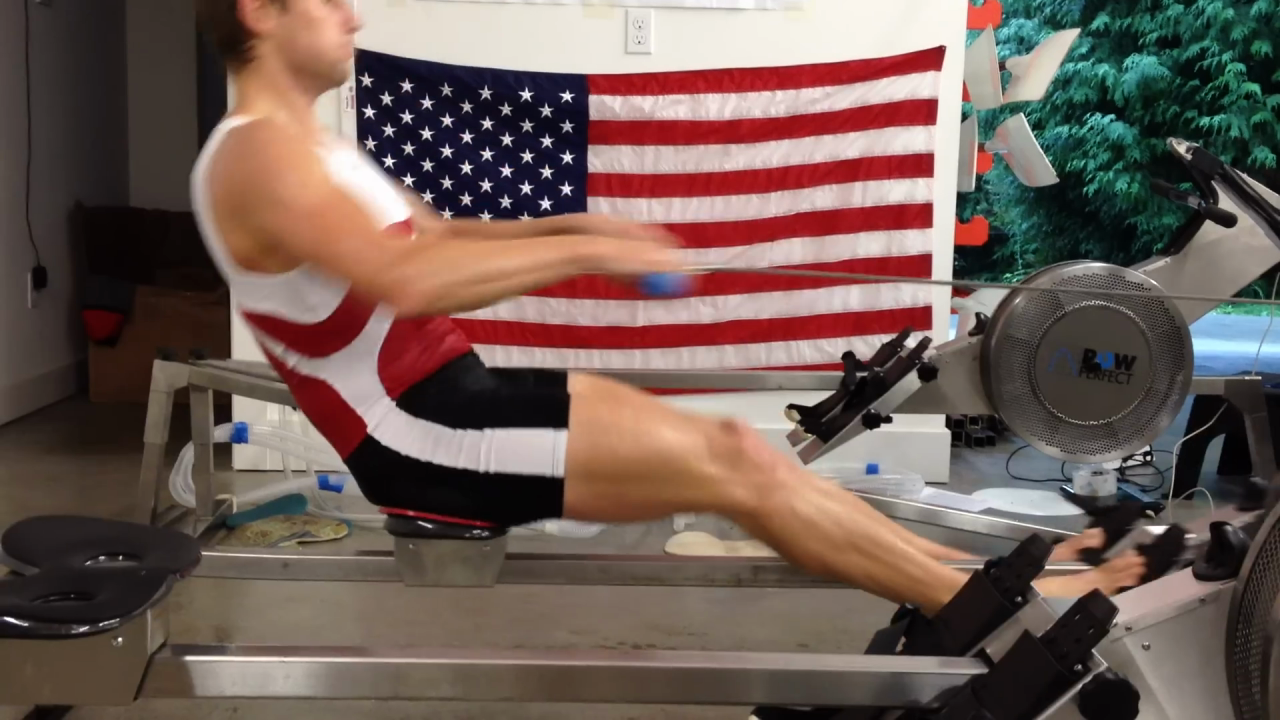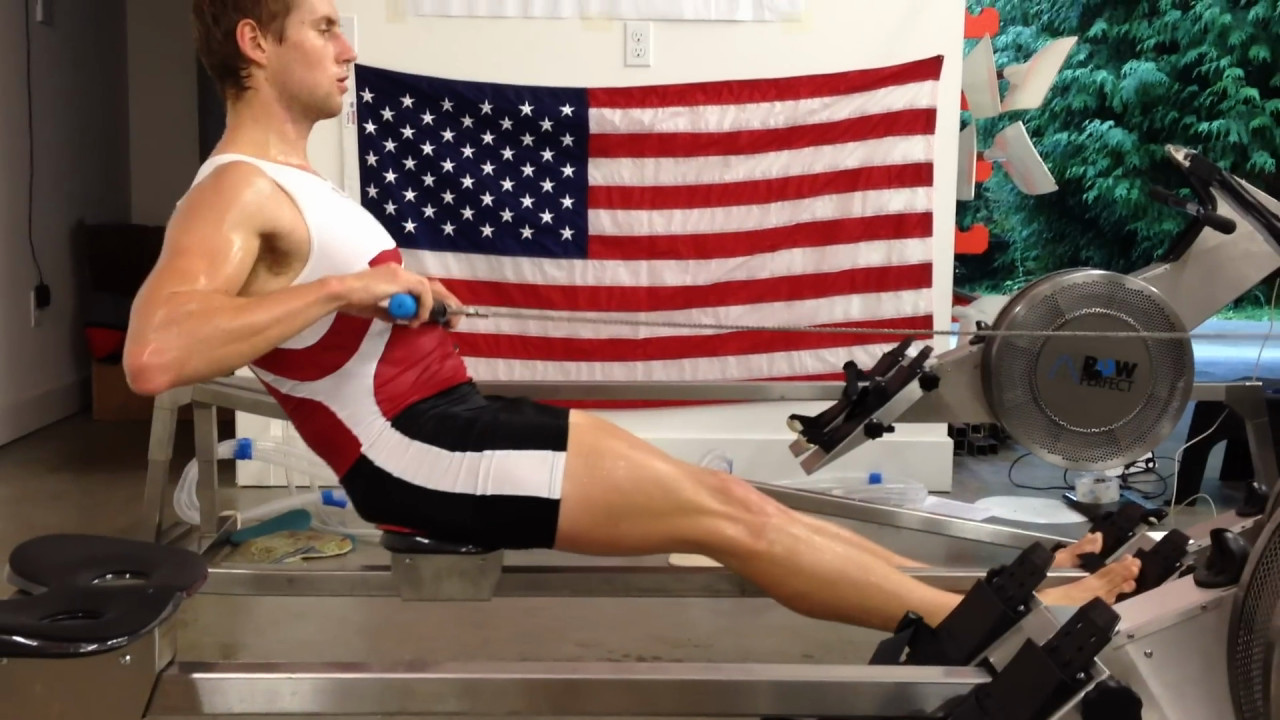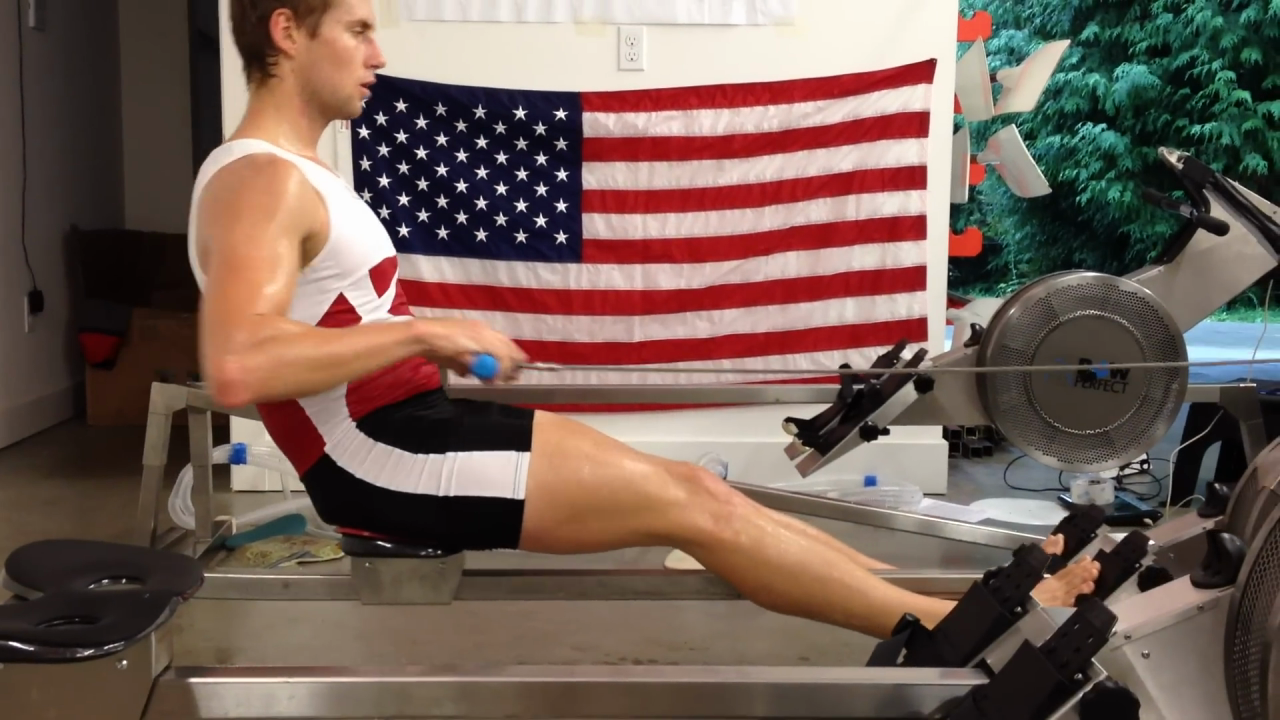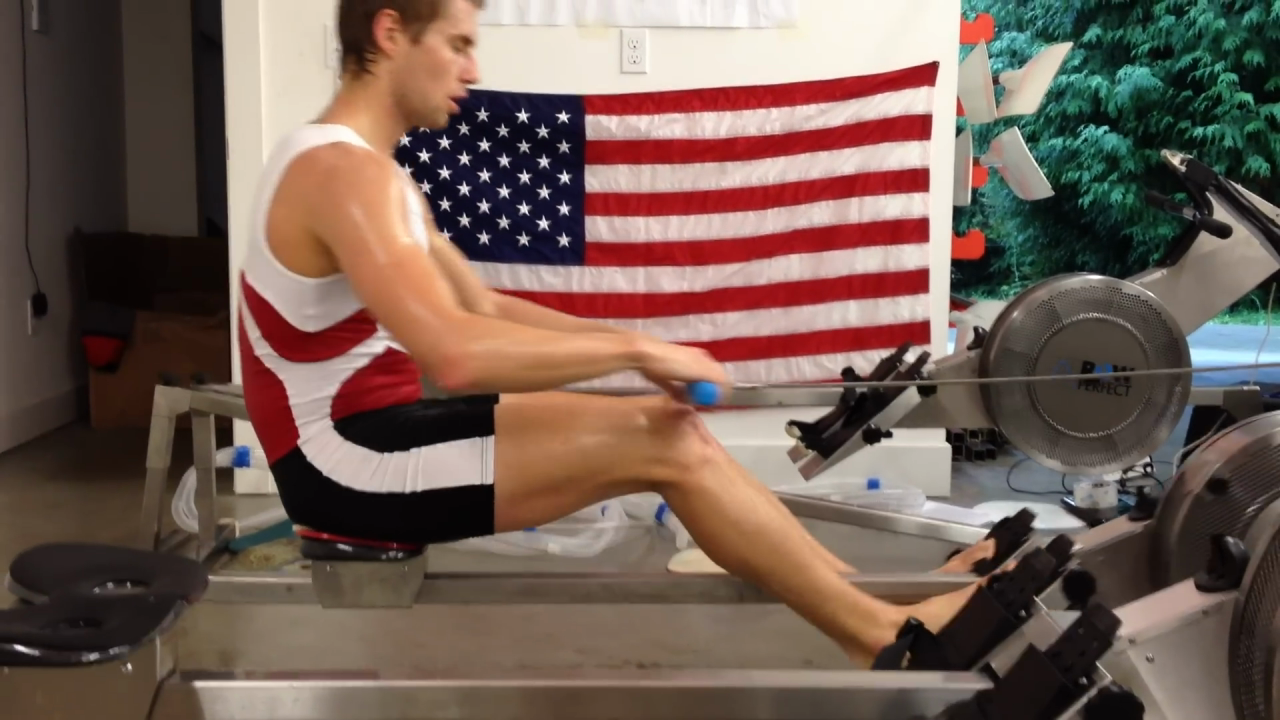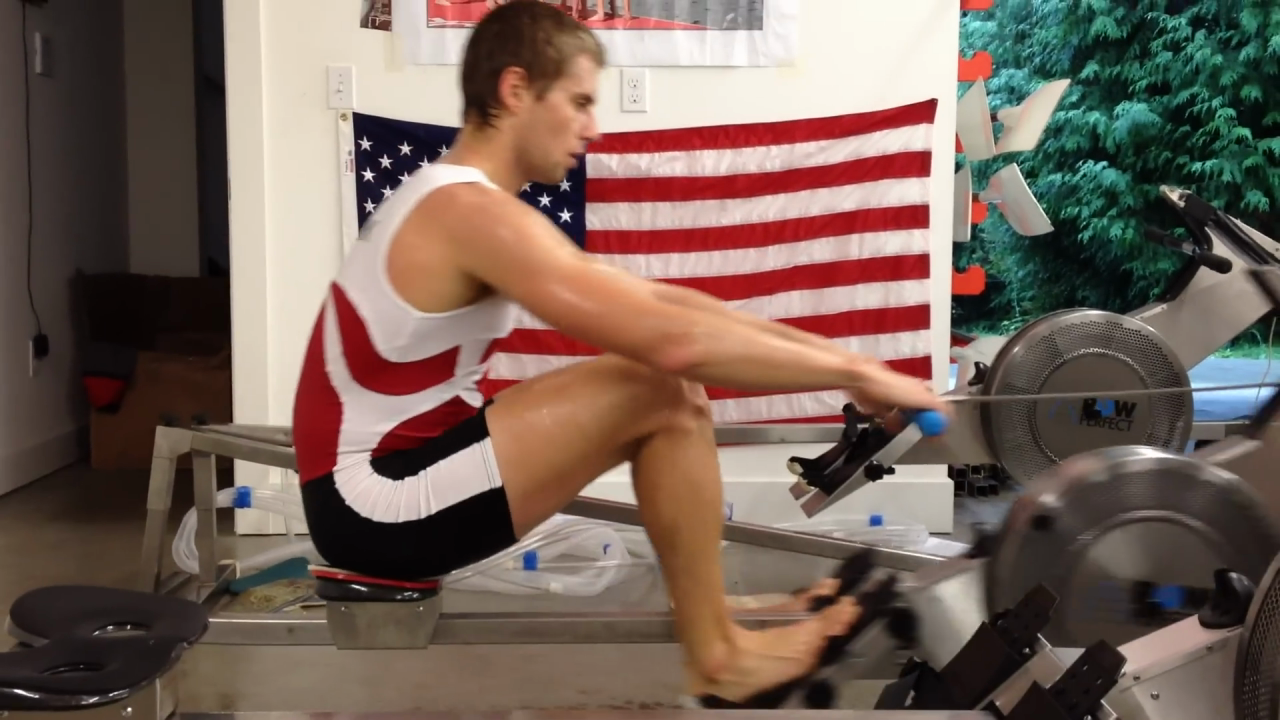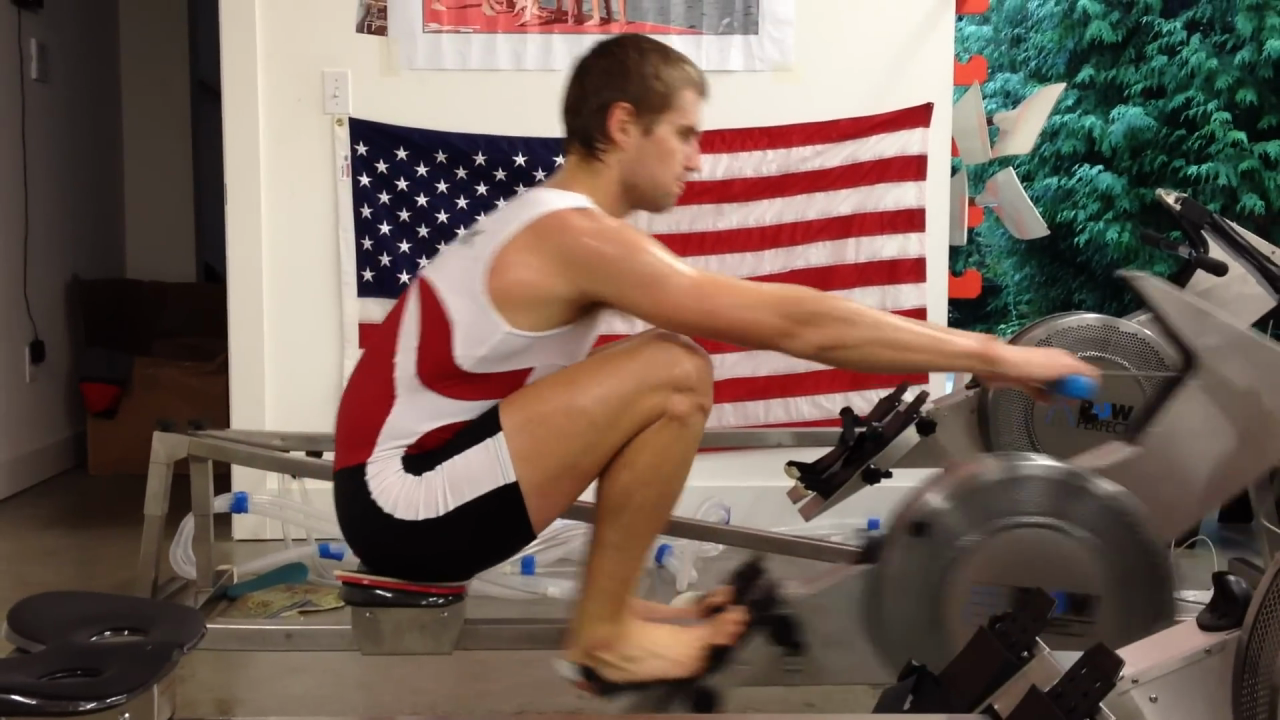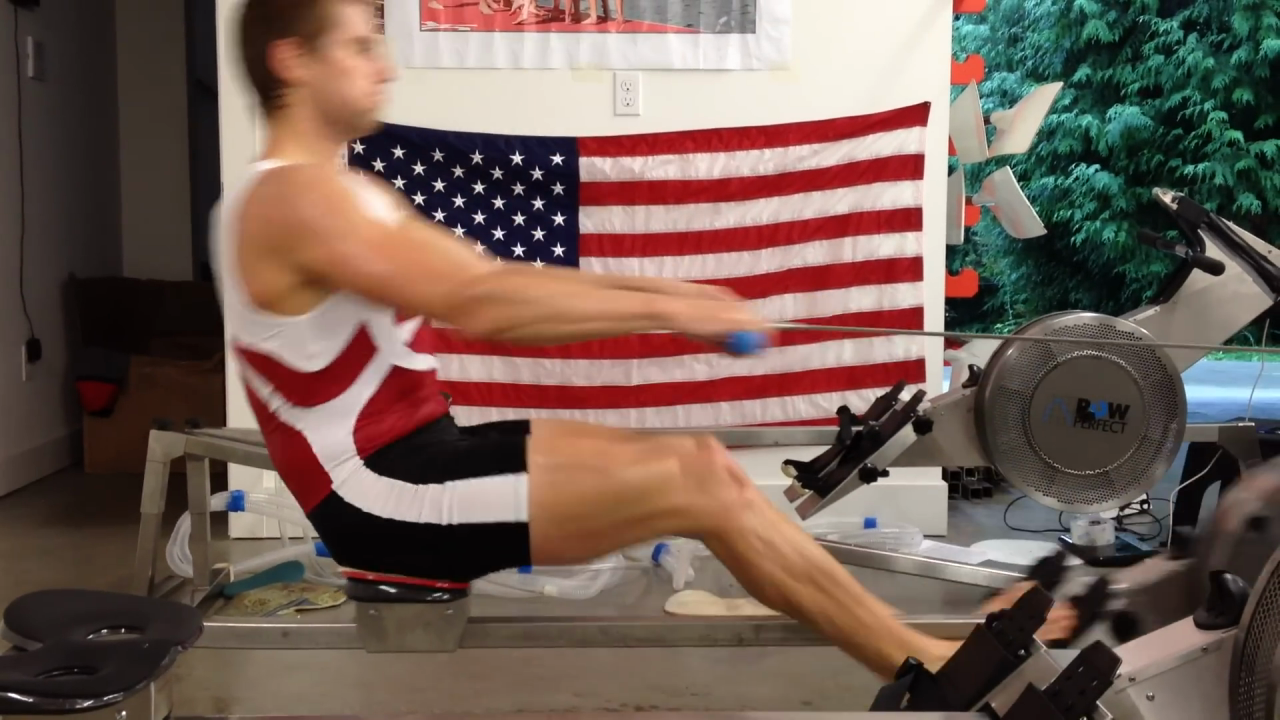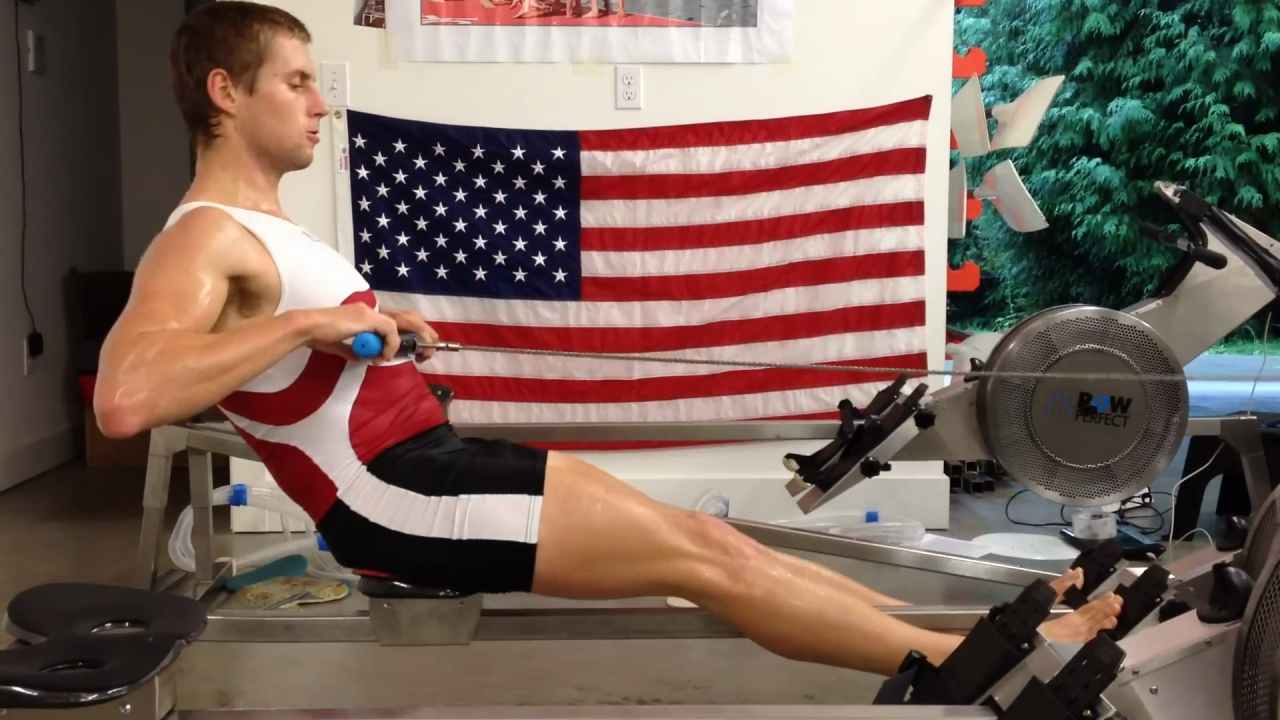
dt=0.5s
person 1, frame 1
left shoulder: (298, 146)
right shoulder: (261, 152)
left elbow: (420, 263)
right elbow: (415, 282)
left wrist: (569, 234)
right wrist: (583, 249)
left hip: (452, 396)
right hip: (424, 436)
left knee: (730, 445)
right knee: (734, 468)
left ankle: (983, 570)
person 1, frame 2
left shoulder: (281, 182)
right shoulder: (233, 196)
right elbow: (152, 357)
left wrist: (394, 296)
right wrist: (341, 287)
left hip: (450, 422)
right hip: (423, 457)
left knee: (724, 498)
right knee: (726, 515)
person 1, frame 3
left shoulder: (283, 170)
right shoulder: (260, 183)
right elbow: (235, 371)
left wrist: (422, 341)
right wrist: (429, 333)
left hip: (404, 426)
right hip: (376, 462)
left knee: (691, 488)
right knee: (693, 508)
left ankle: (941, 599)
person 1, frame 4
left shoulder: (346, 162)
right shoulder: (349, 174)
left elbow: (484, 307)
right elbow: (458, 354)
left wrist: (620, 340)
right wrist: (633, 350)
left hip: (369, 436)
right hip: (350, 469)
left knee: (666, 425)
right knee: (667, 446)
left ankle: (866, 597)
right ankle: (886, 632)
person 1, frame 5
left shoulder: (453, 202)
right shoulder: (472, 214)
left elbow: (652, 302)
right elbow: (673, 341)
left wrist: (826, 351)
right wrist: (853, 371)
left hip: (385, 482)
right hip: (380, 512)
left knee: (644, 384)
right knee: (666, 389)
right ankle: (716, 651)
person 1, frame 6
left shoulder: (552, 222)
right shoulder: (578, 239)
left elbow: (771, 307)
right elbow: (798, 326)
right wrist: (993, 355)
left hip: (406, 493)
right hip: (407, 510)
left knee: (661, 365)
right knee: (675, 372)
left ankle: (610, 609)
right ankle: (602, 631)
person 1, frame 7
left shoulder: (336, 195)
right shoulder: (295, 198)
left elbow: (480, 285)
right elbow: (488, 303)
left wrist: (655, 288)
right wrist: (662, 311)
left hip: (415, 463)
right hip: (387, 498)
left knee: (696, 464)
right knee: (700, 488)
left ankle: (921, 630)
right ankle: (931, 661)
person 1, frame 8
left shoulder: (257, 231)
right shoulder: (203, 243)
right elbow: (122, 399)
left wrist: (368, 325)
right wrist: (303, 322)
left hip: (425, 464)
right hip: (399, 501)
left knee: (701, 538)
right knee: (701, 555)
left ankle: (971, 635)
